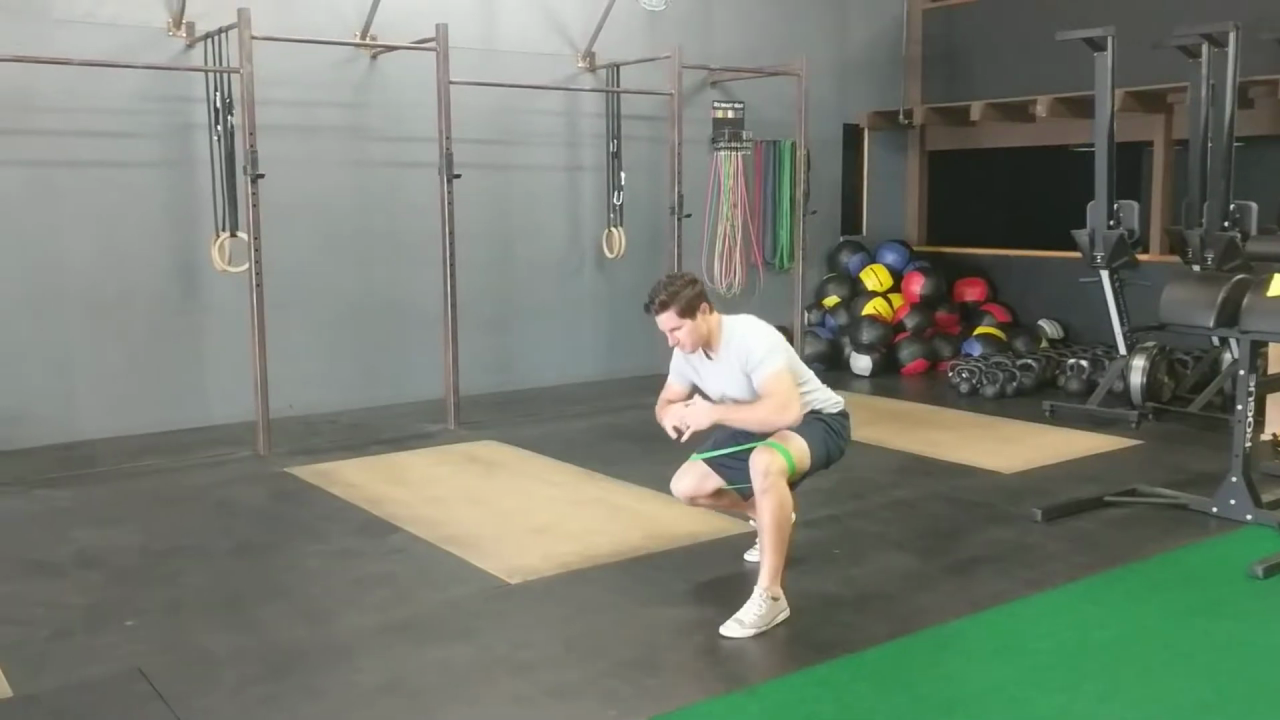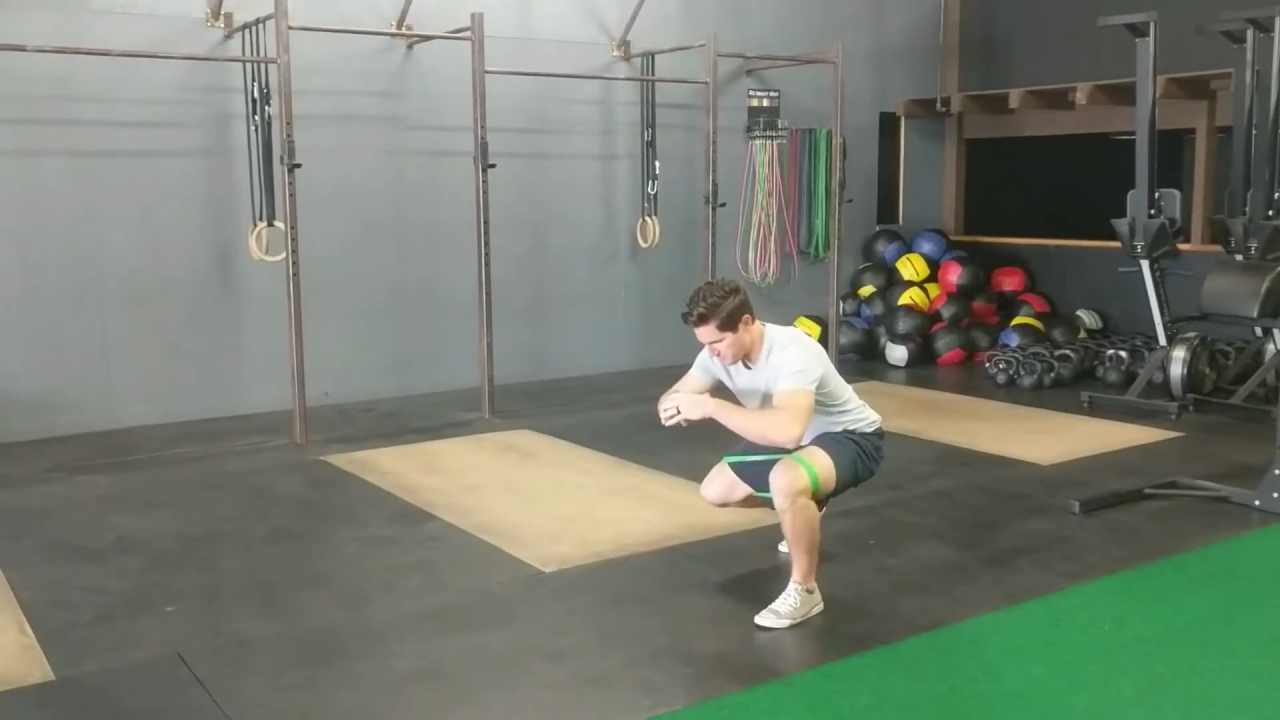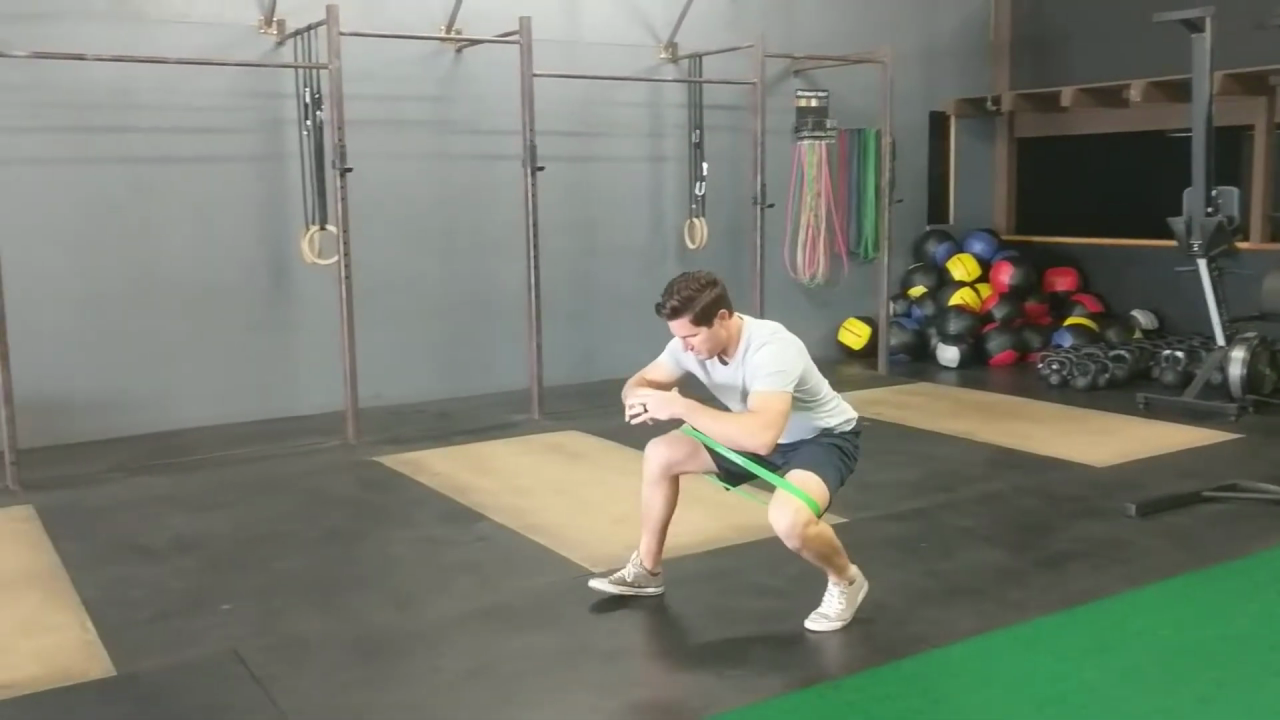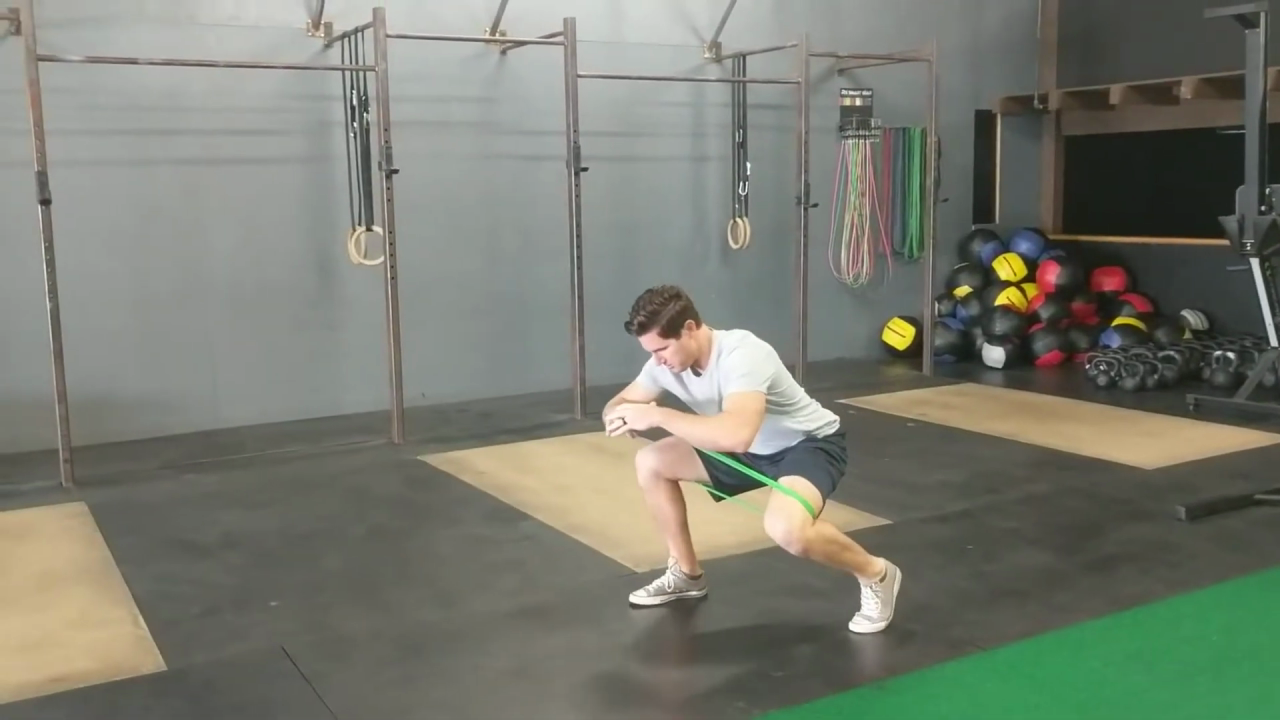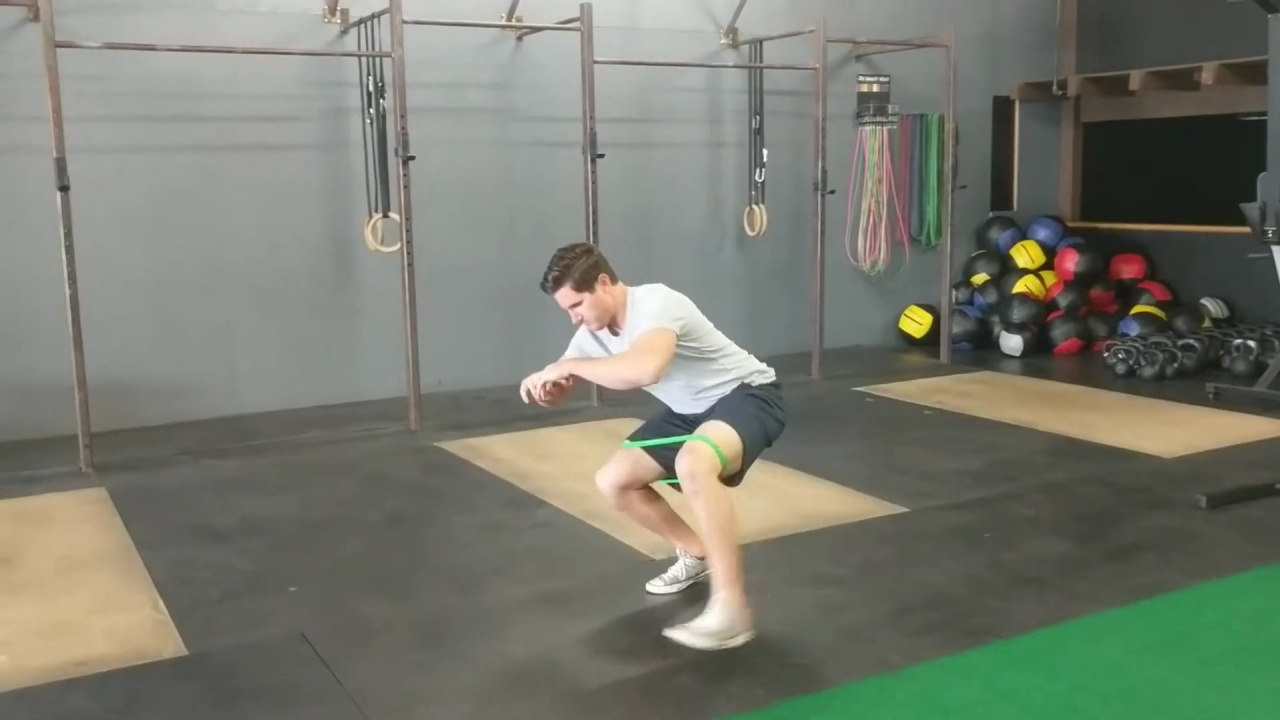
dt=1s
person 1, frame 1
left shoulder: (752, 338)
right shoulder: (687, 353)
left elbow: (787, 411)
right elbow: (666, 401)
left wrist: (716, 412)
right wrist: (671, 414)
left hip: (819, 419)
right hip: (761, 427)
left knee: (764, 464)
right knee: (686, 487)
left ankle: (770, 596)
right ankle: (771, 517)
person 1, frame 2
left shoulder: (792, 354)
right shoulder: (721, 351)
left elbow: (788, 432)
right elbow: (674, 396)
left wrist: (712, 406)
right wrist: (674, 407)
left hip: (852, 439)
right hip: (794, 440)
left knee: (786, 480)
right knee: (716, 491)
left ankle: (804, 590)
right ankle: (806, 513)
person 1, frame 3
left shoulder: (771, 350)
right shoulder: (695, 338)
left elbow: (761, 437)
right elbow: (643, 380)
left wrist: (681, 407)
right wrist: (640, 397)
left hip: (825, 437)
right hip: (761, 431)
left knee: (788, 519)
right knee: (660, 454)
left ankle: (845, 582)
right ankle: (646, 568)
person 1, frame 4
left shoulder: (742, 356)
right shoulder: (667, 361)
left elbow: (737, 435)
right elbow: (619, 403)
left wrist: (657, 415)
right wrist: (619, 417)
left hip: (811, 443)
right hip: (753, 449)
left knee: (785, 527)
right knee: (650, 462)
left ankle: (876, 575)
right ankle: (685, 572)
person 1, frame 5
left shoulder: (655, 304)
right shoulder: (592, 330)
left elbow: (646, 370)
right elbow: (555, 390)
left wrist: (571, 366)
right wrist: (548, 386)
left hip: (747, 396)
right hip: (689, 409)
left knee: (693, 466)
right knee: (612, 480)
left ankle: (730, 609)
right ankle: (698, 555)
